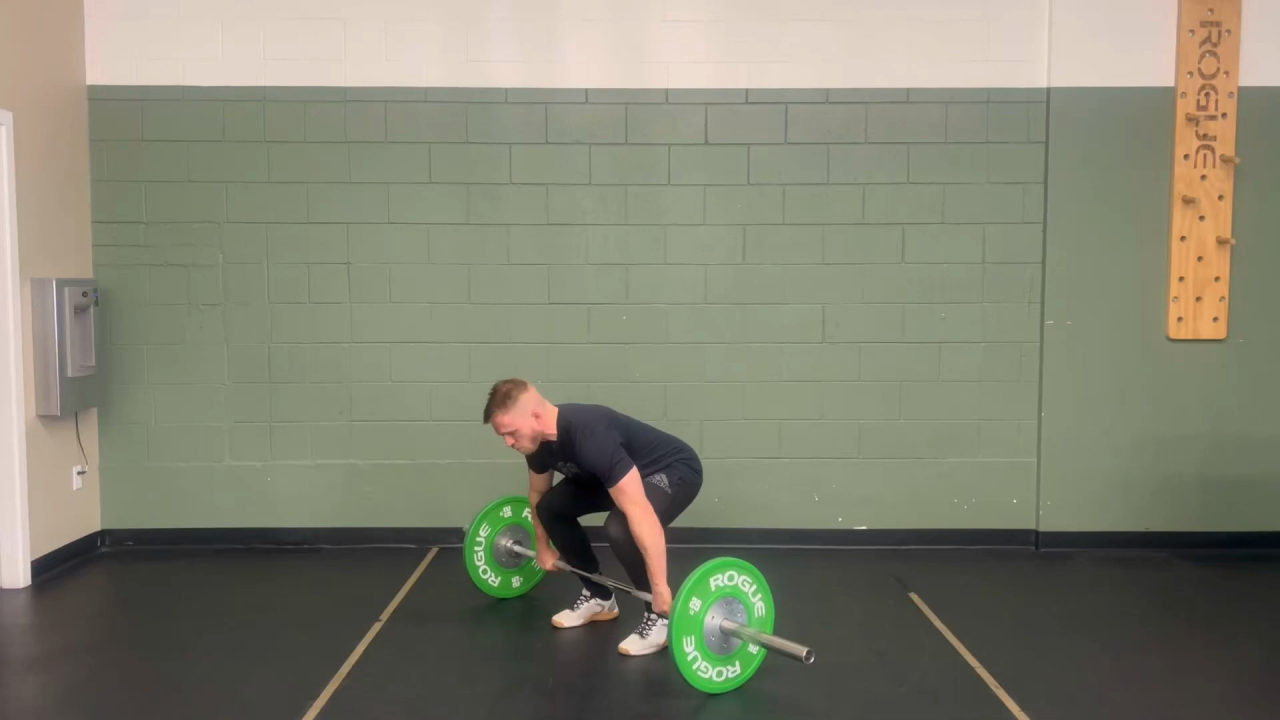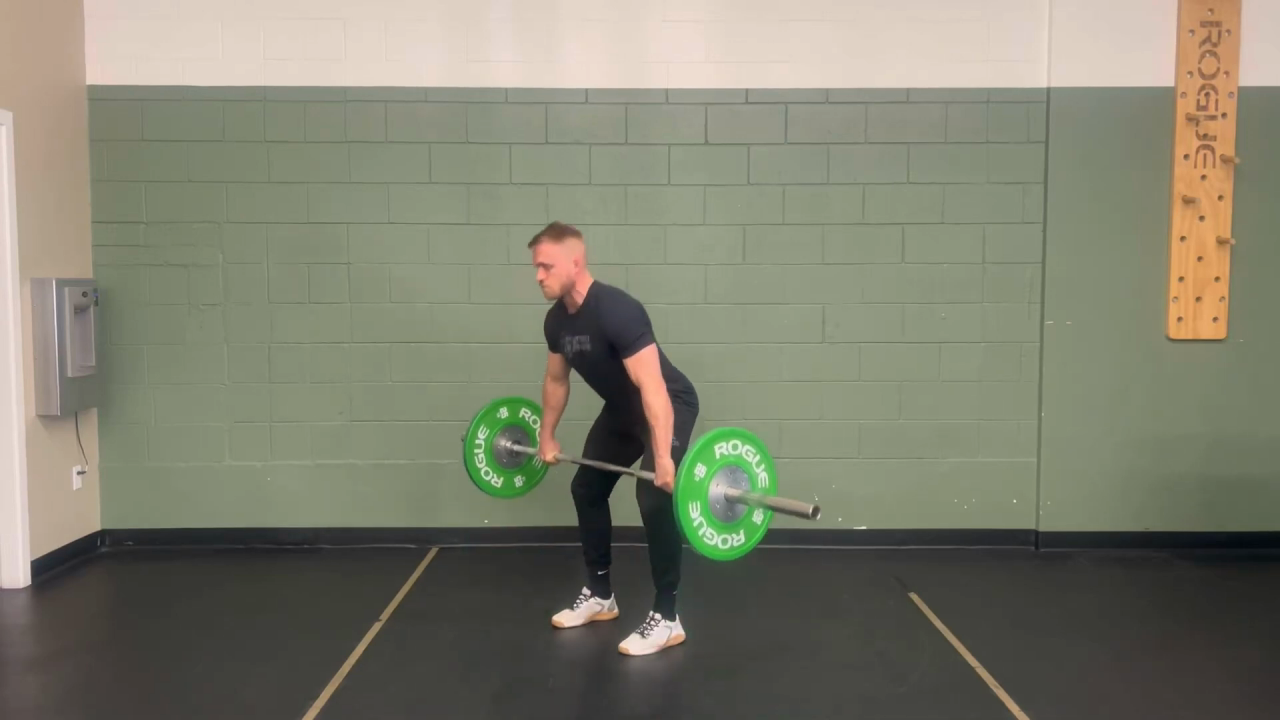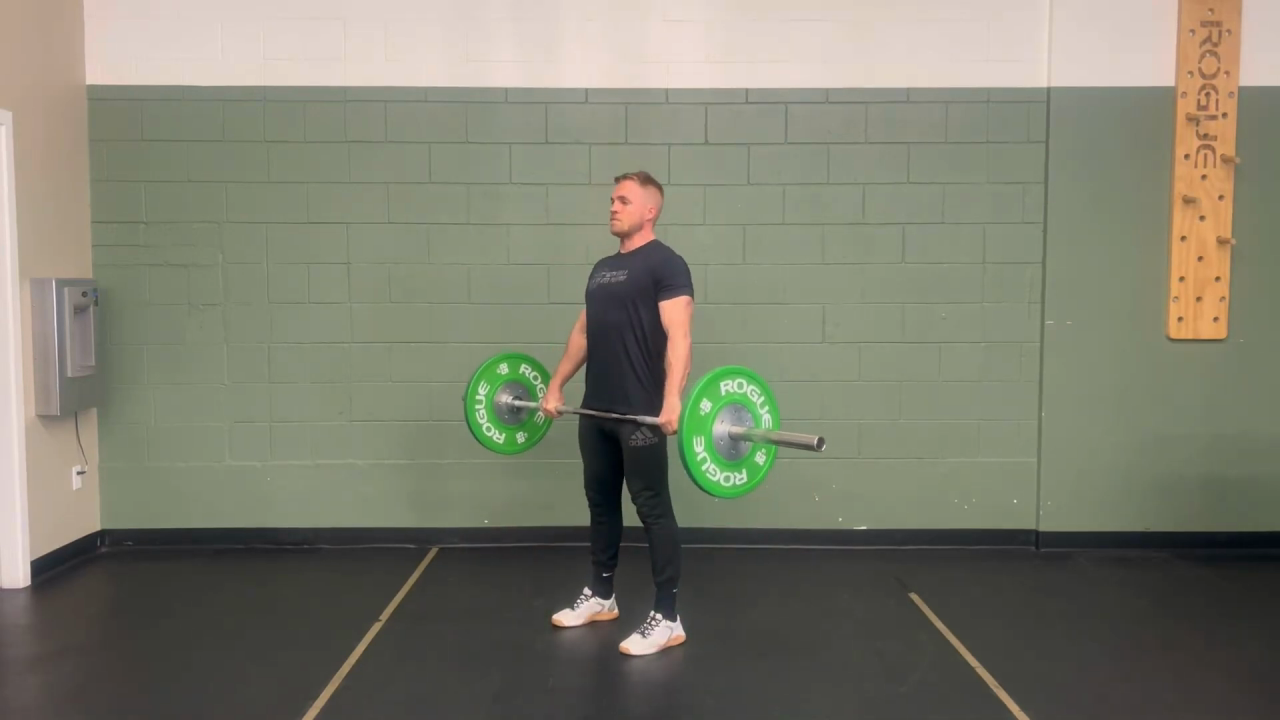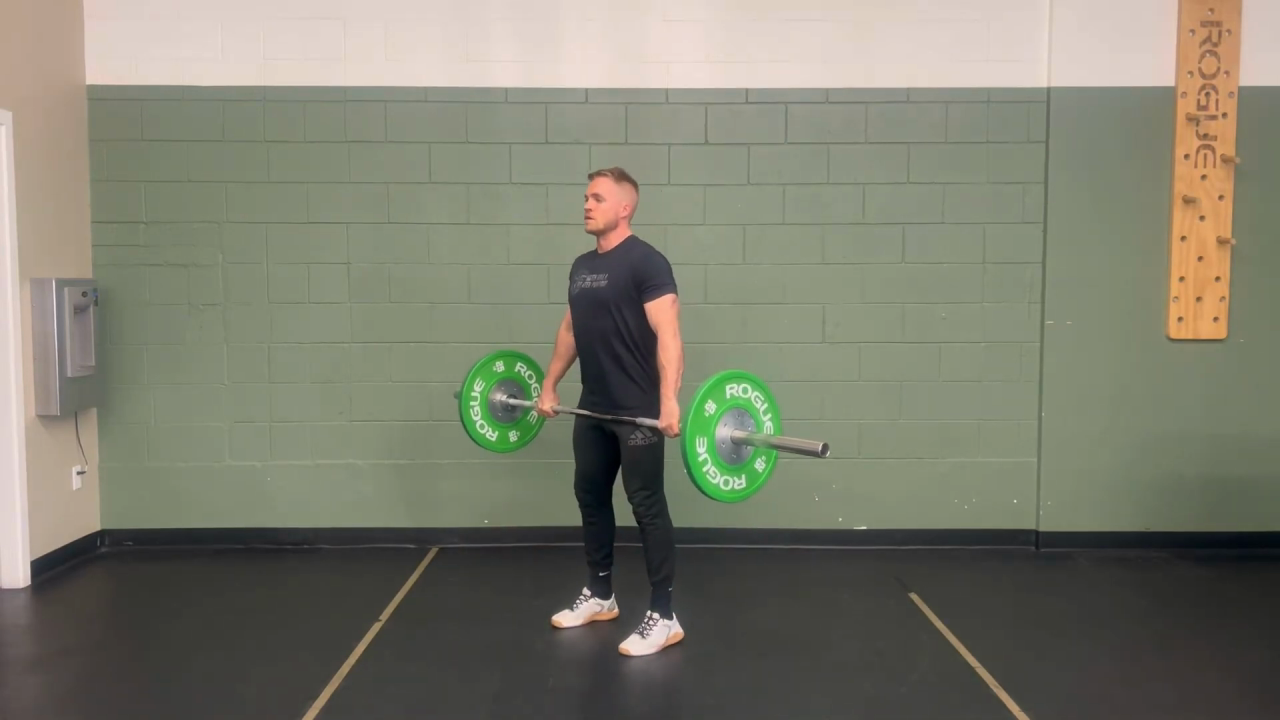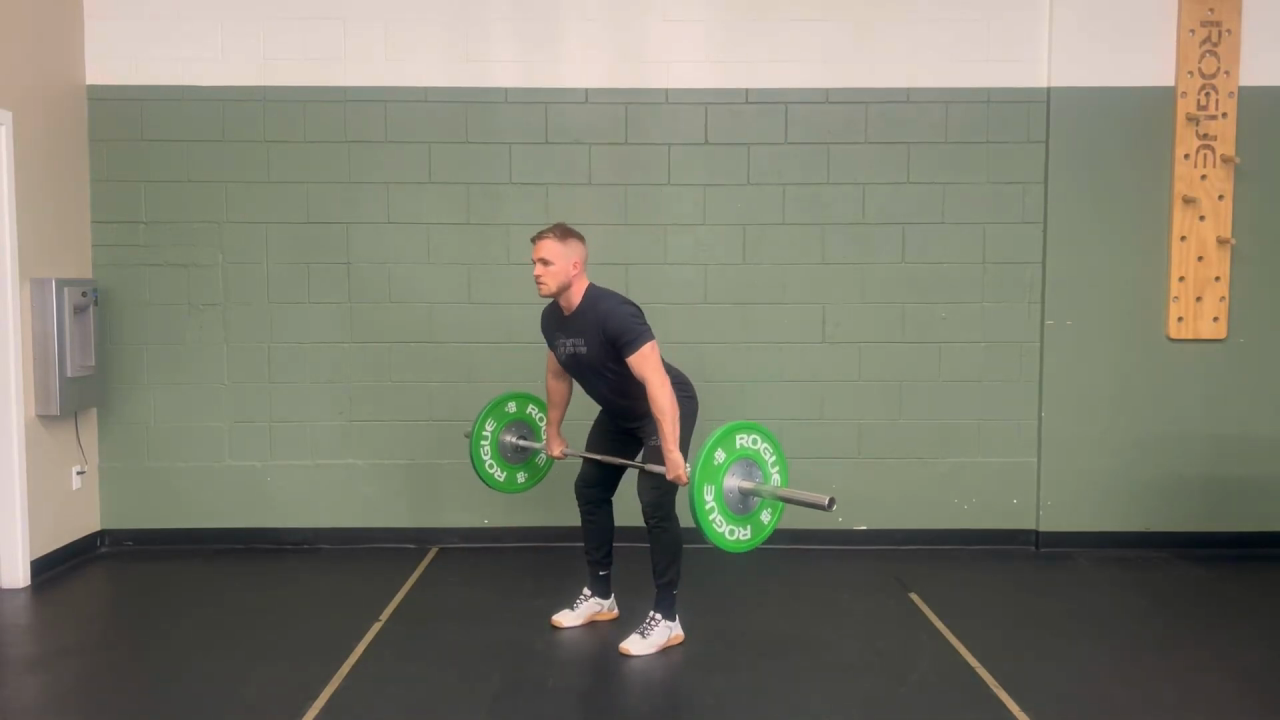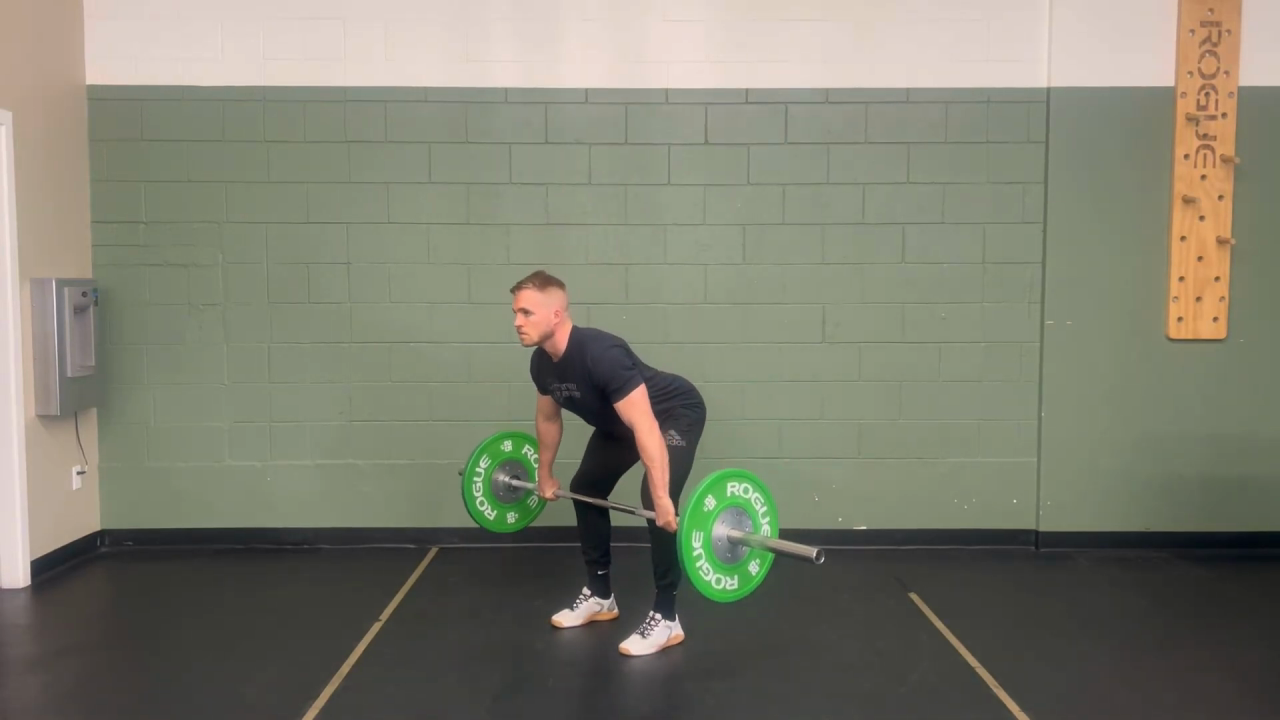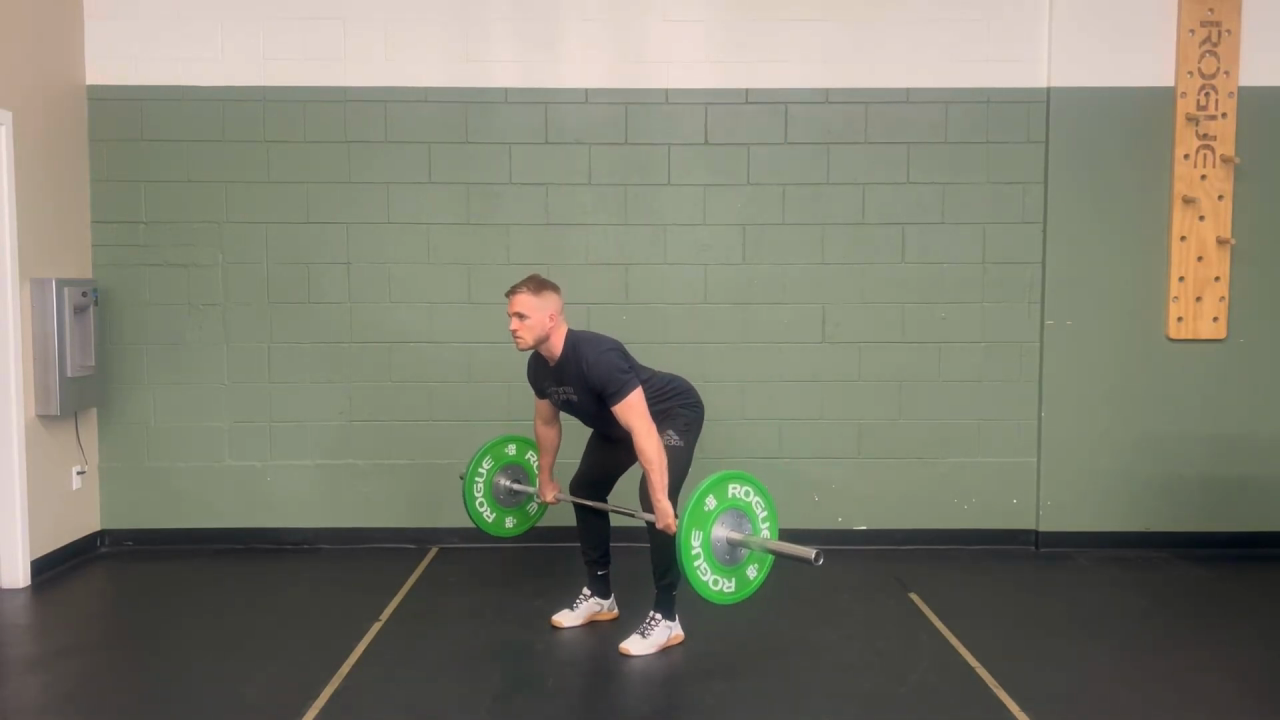
dt=0.7s
person 1, frame 1
left shoulder: (591, 436)
right shoulder: (539, 439)
left elbow: (640, 513)
right elbow: (539, 493)
left wrist: (660, 587)
right wrist: (542, 547)
left hip: (675, 470)
left knee: (619, 528)
right knee: (551, 507)
left ankle: (660, 616)
right ankle: (598, 596)
person 1, frame 2
left shoulder: (618, 312)
right shoulder: (557, 320)
left elbow: (653, 388)
right elbow: (556, 380)
left wrist: (663, 462)
right wrist: (546, 436)
left hip: (671, 406)
right hip: (619, 411)
left knee: (654, 502)
right knee: (586, 489)
left ankle: (667, 618)
right ankle: (599, 595)
person 1, frame 3
left shoulder: (666, 264)
right shoulder: (602, 268)
left elbow: (678, 336)
right elbow: (583, 332)
left wrist: (672, 401)
right wrist: (555, 385)
left hip: (640, 412)
right hip: (596, 409)
left knee: (652, 508)
right knee: (601, 502)
left ankle: (666, 618)
right ankle: (600, 595)
person 1, frame 4
left shoulder: (645, 262)
right shoulder: (582, 266)
left elbow: (667, 334)
right elbow: (569, 330)
left wrist: (669, 401)
right wrist: (549, 385)
left hip: (638, 410)
right hip: (594, 407)
left knee: (646, 505)
right knee: (590, 497)
left ankle: (664, 617)
right ankle: (599, 596)
person 1, frame 5
left shoulder: (613, 312)
right shoulder: (552, 319)
left elbow: (657, 382)
right elbow: (558, 376)
left wrist: (672, 452)
right wrist: (553, 432)
left hip: (666, 407)
right hip: (619, 411)
left knee: (655, 500)
right knee: (590, 489)
left ankle: (666, 618)
right ankle: (599, 596)
person 1, frame 6
left shoulder: (601, 355)
right shoulder: (542, 364)
left elbow: (645, 427)
right elbow: (548, 418)
left wrist: (662, 499)
right wrist: (545, 474)
left hip: (675, 413)
right hip: (619, 420)
left knee: (657, 503)
right knee: (586, 488)
left ankle: (665, 618)
right ankle: (599, 595)
person 1, frame 7
left shoulder: (597, 357)
right shoulder: (539, 367)
left elbow: (643, 430)
right elbow: (547, 422)
left wrist: (661, 502)
right wrist: (545, 478)
left hip: (673, 412)
right hip: (617, 421)
left knee: (654, 501)
right knee: (584, 489)
left ankle: (665, 618)
right ankle: (599, 595)
